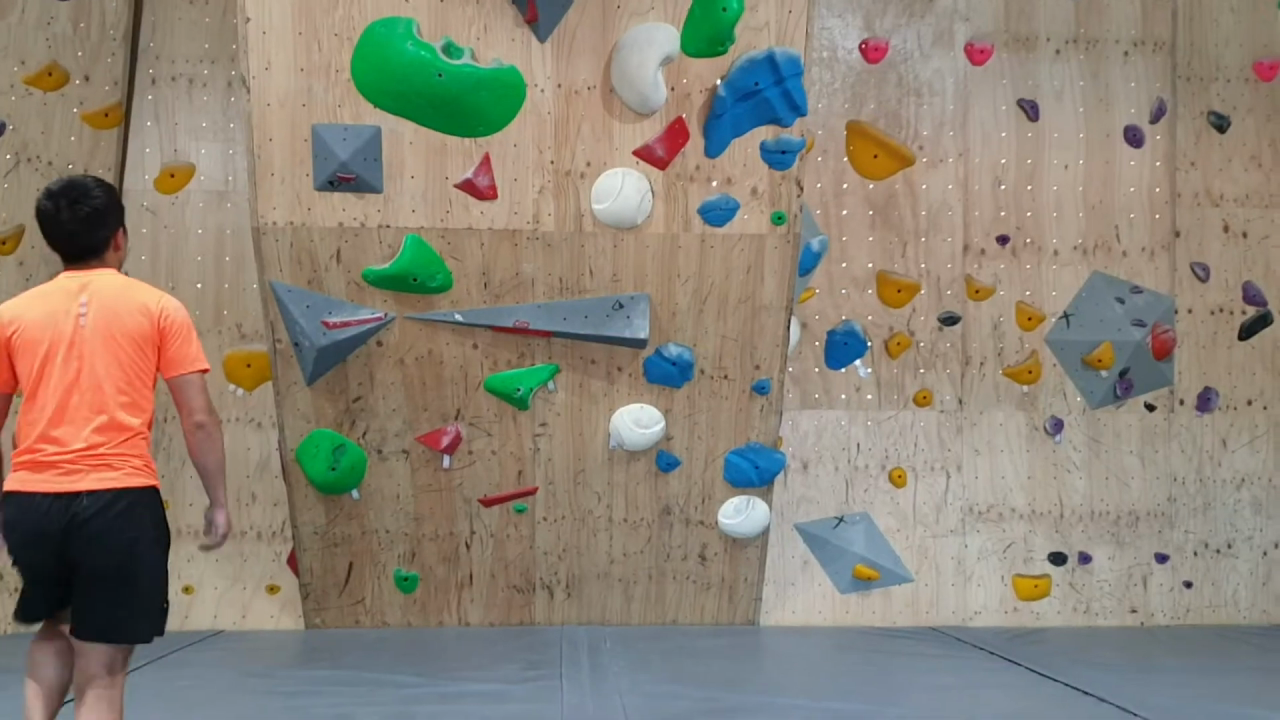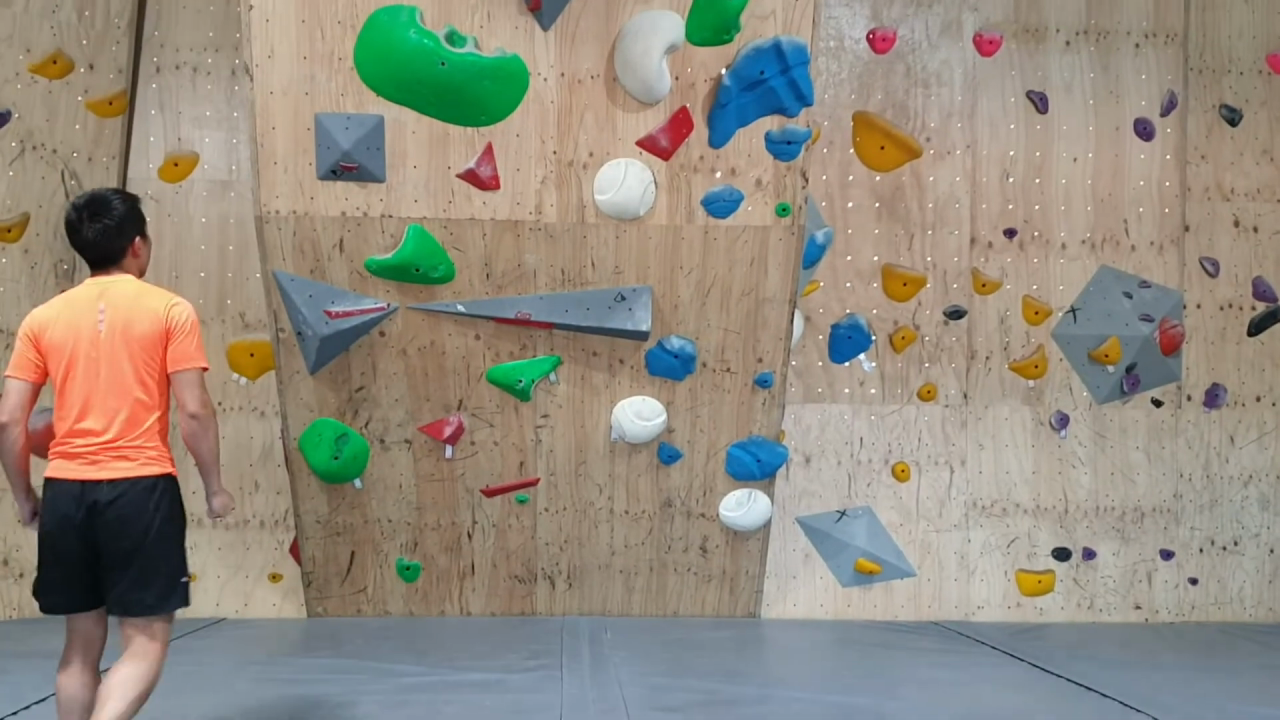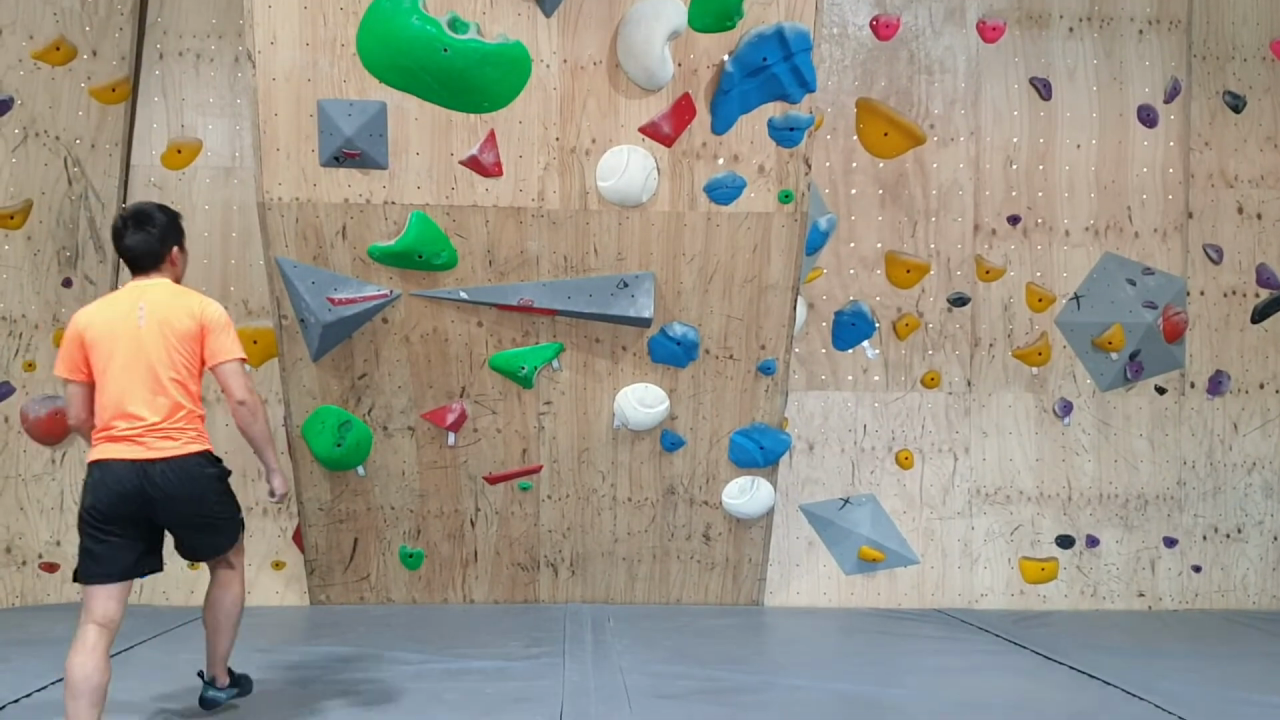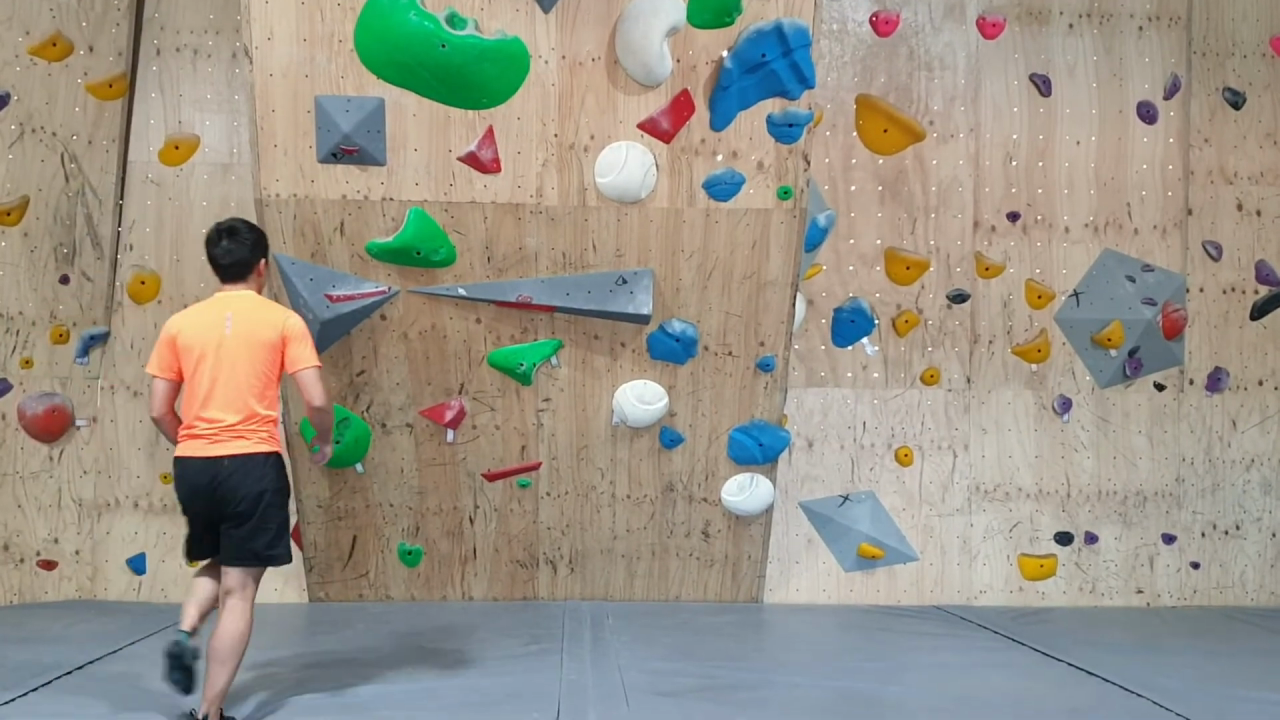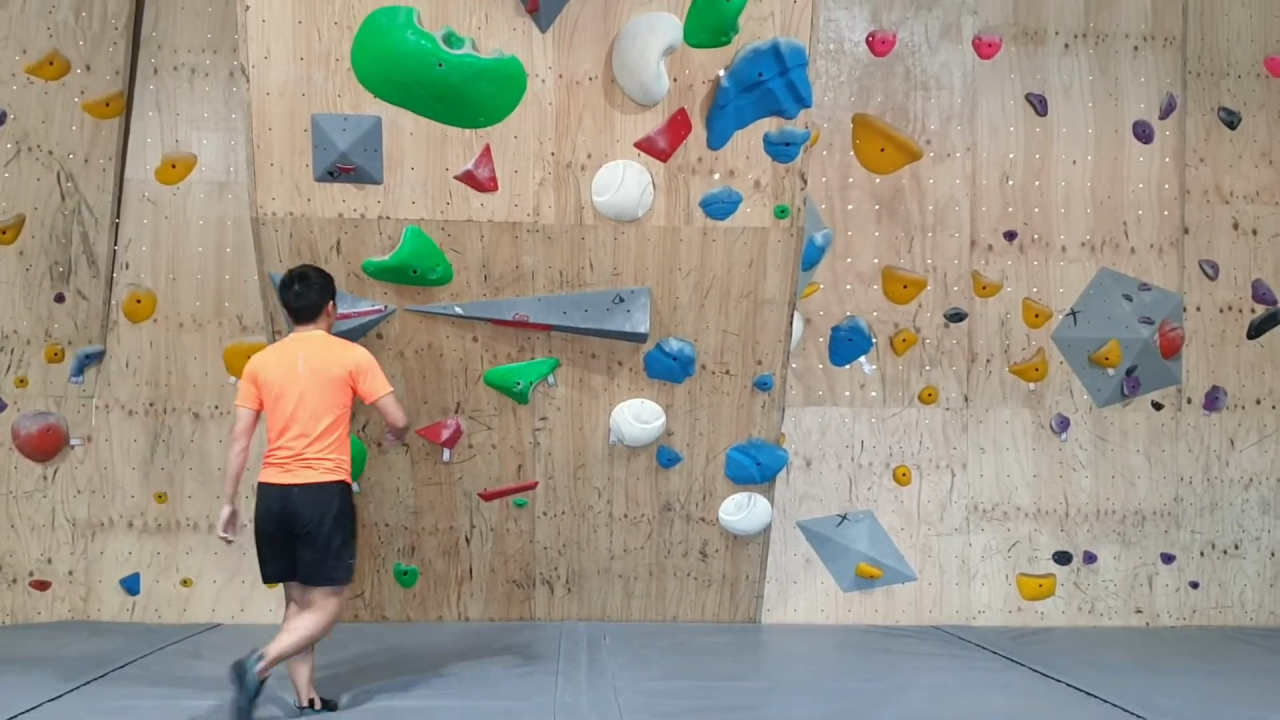
dt=0.5s
person 1, frame 1
right shoulder: (157, 307)
right elbow: (199, 419)
right wrist: (217, 503)
right hip: (122, 502)
left knee: (54, 628)
right knee: (101, 673)
person 1, frame 2
left shoulder: (43, 317)
right shoulder: (169, 309)
right elbow: (194, 411)
right wrist: (214, 487)
left hip: (66, 493)
right hip: (141, 490)
left knee: (81, 644)
right knee: (145, 641)
person 1, frame 3
left shoulder: (86, 318)
right shoulder: (202, 310)
left elbow: (78, 418)
right elbow: (242, 398)
right wrist: (272, 467)
left hip: (109, 474)
right hip: (185, 467)
left knee: (97, 620)
right knee: (228, 563)
person 1, frame 4
left shoulder: (179, 323)
right shoulder: (283, 321)
left elbow: (159, 411)
right elbow: (317, 402)
right wrist: (325, 441)
left hip: (192, 467)
right hip: (253, 466)
left knee: (219, 568)
right knee: (239, 593)
left ankle: (184, 635)
person 1, frame 5
left shoulder: (261, 361)
right shoulder: (352, 356)
left elbow: (238, 440)
right elbow: (398, 420)
left wrist: (229, 502)
right wrist: (395, 435)
left hip: (272, 493)
right hip: (324, 492)
left knee: (298, 600)
right knee: (324, 605)
right ankle: (257, 664)
